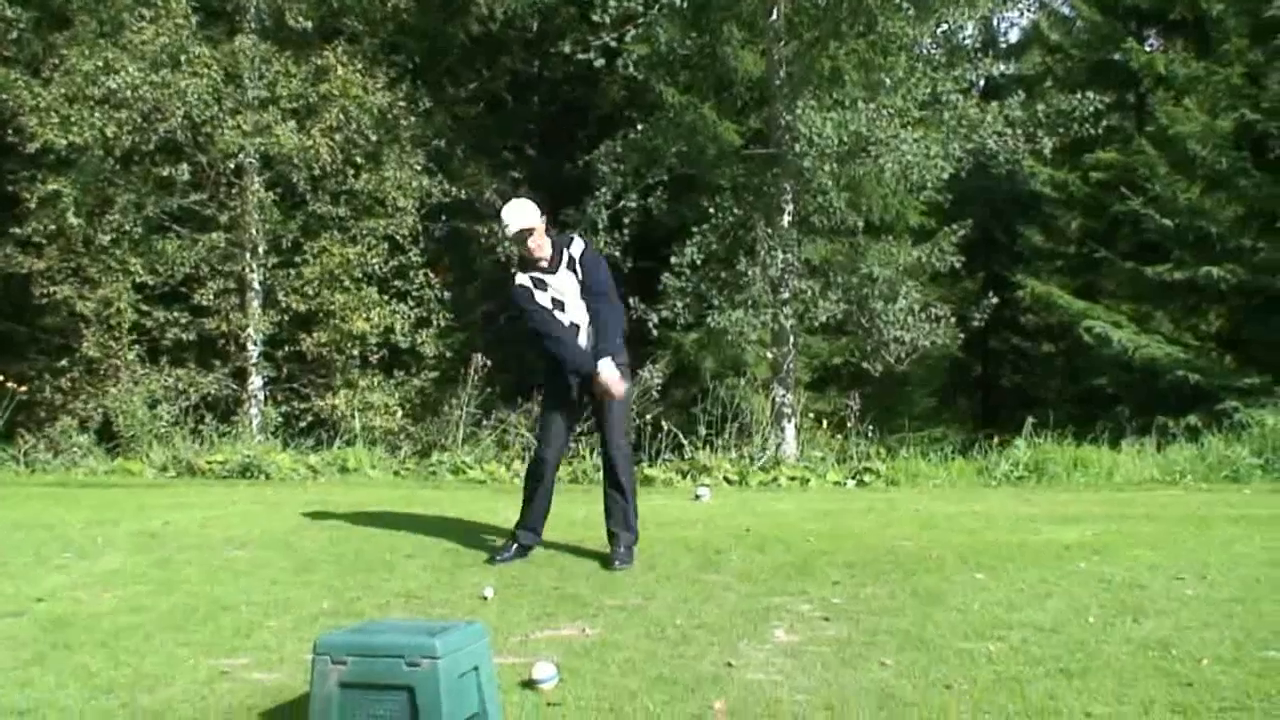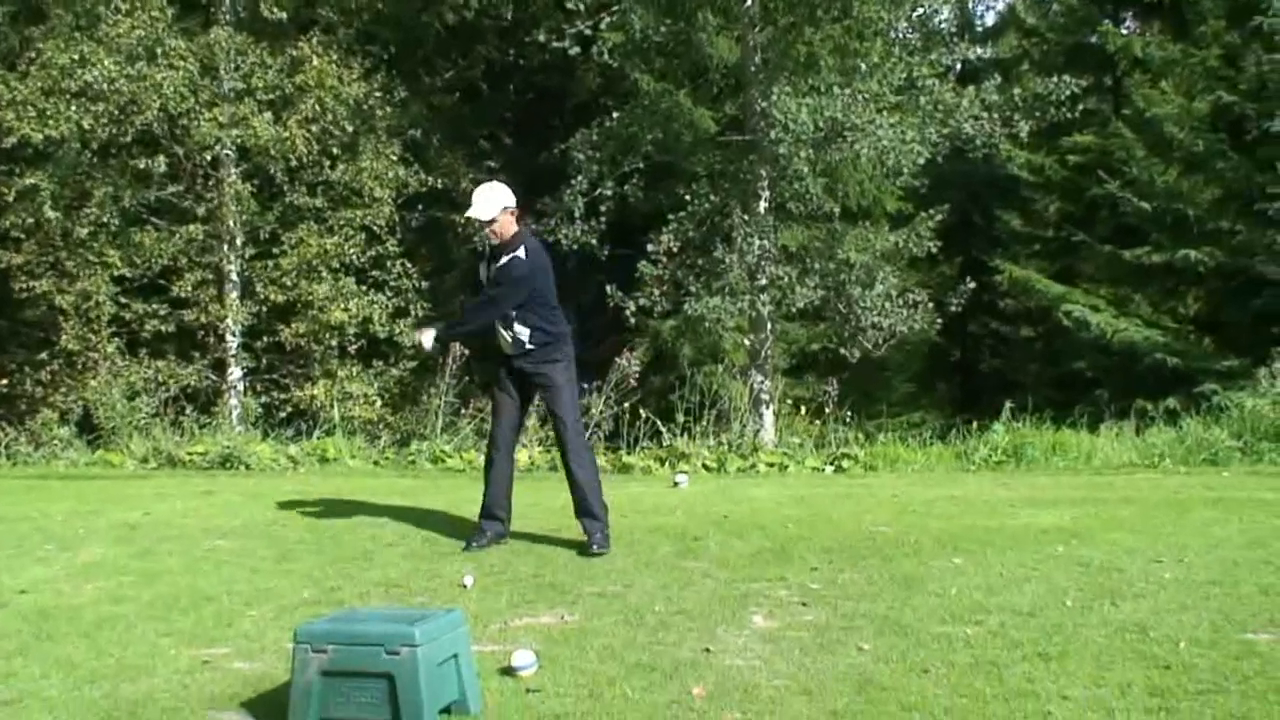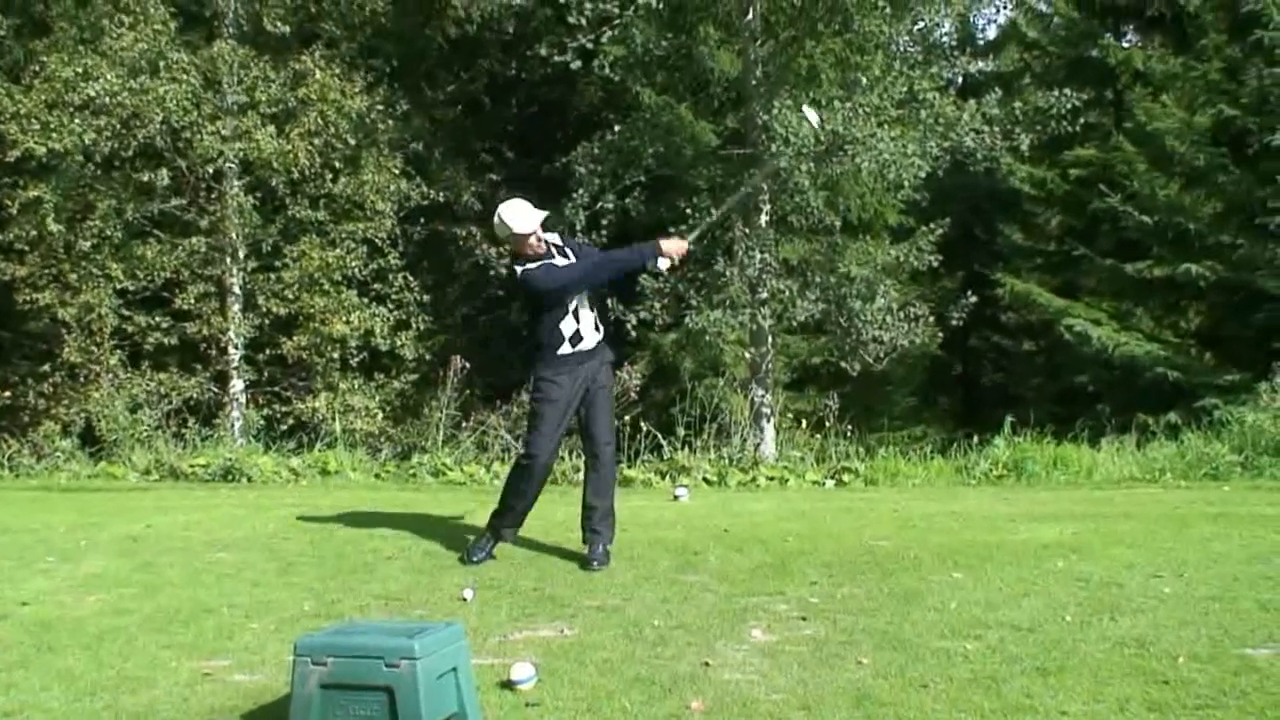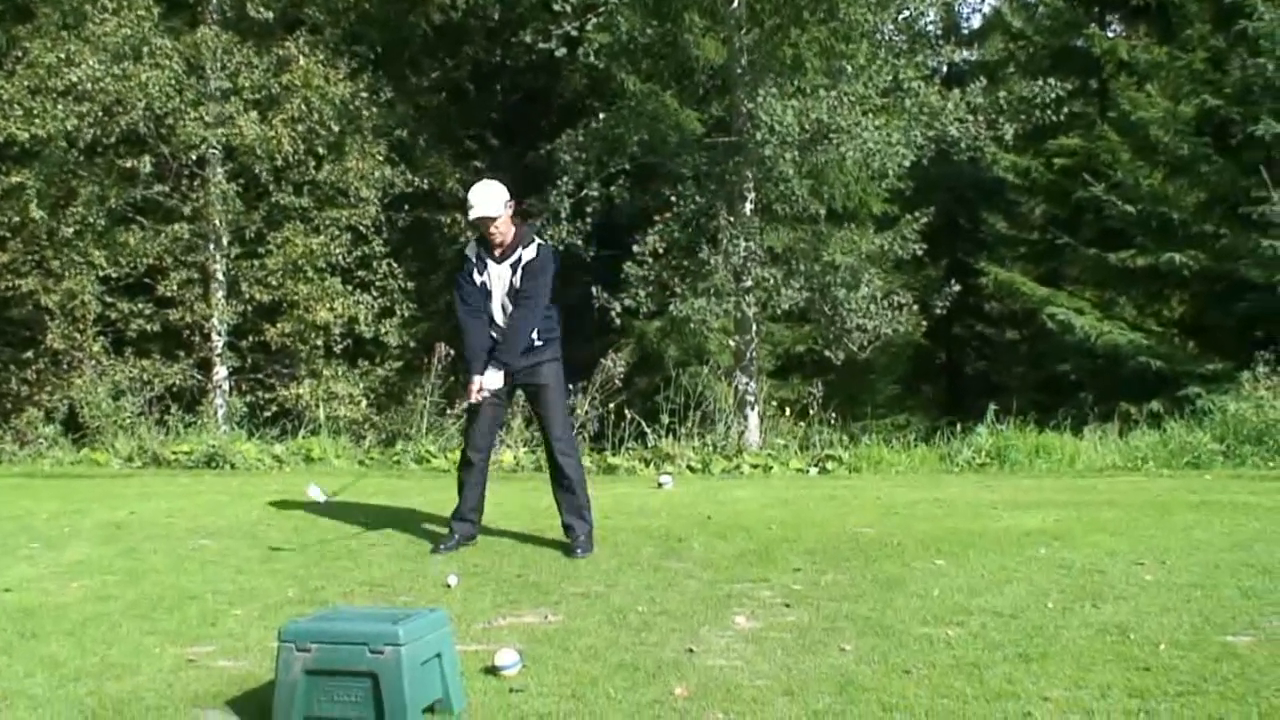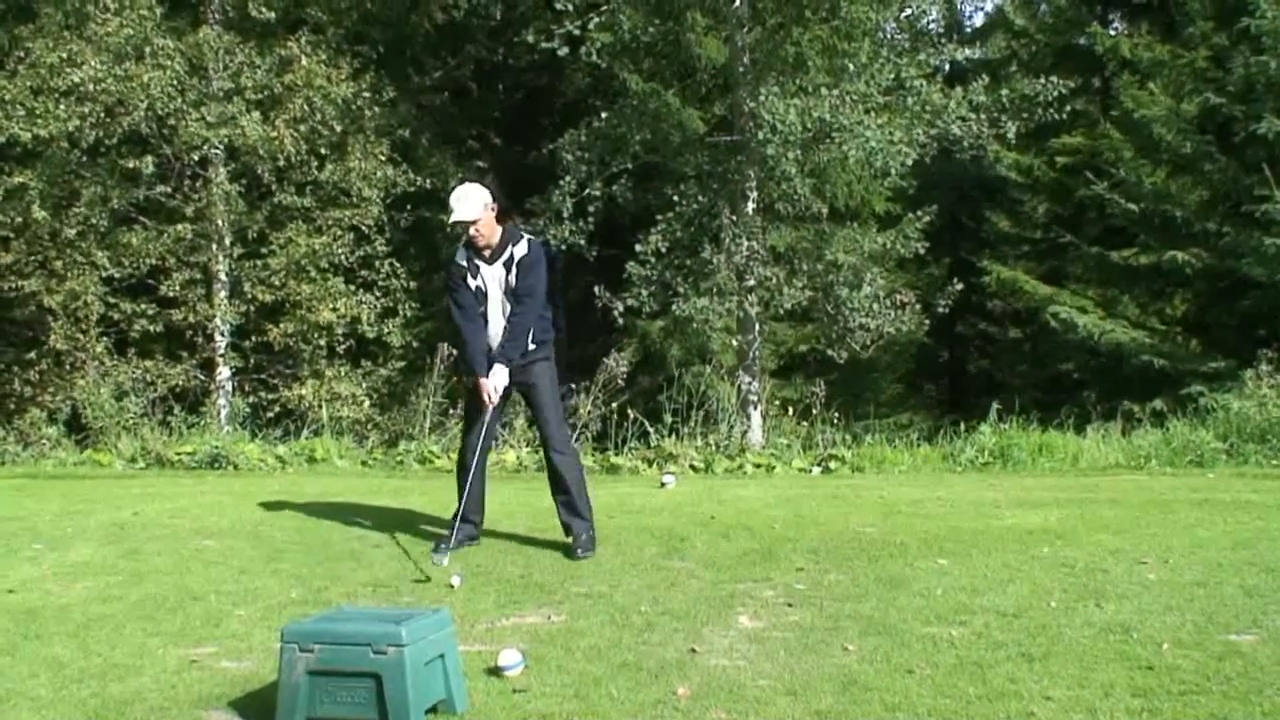
dt=1s
person 1, frame 1
left shoulder: (579, 250)
right shoulder: (523, 283)
left elbow: (607, 305)
right elbow: (553, 332)
left wrist: (605, 360)
right wrist: (591, 370)
left hip: (608, 362)
right hip: (566, 370)
left knee: (617, 450)
right knee: (546, 455)
left ankle: (622, 539)
right ankle: (526, 536)
person 1, frame 2
left shoulder: (524, 261)
right shoulder: (495, 251)
left elbow: (486, 312)
right elbow: (477, 305)
left wrist: (438, 334)
right wrist: (444, 333)
left hip: (550, 357)
right hip: (511, 360)
left knee: (571, 438)
right knee: (500, 442)
left ankle: (596, 527)
right ankle: (494, 522)
person 1, frame 3
left shoulder: (558, 243)
right shoulder: (529, 276)
left elbow: (599, 261)
right elbow: (594, 270)
left wrist: (651, 252)
right wrist: (653, 249)
left hip: (595, 359)
right hip: (557, 370)
left knee: (601, 450)
right knee: (538, 453)
left ankle: (598, 539)
right ankle: (497, 531)
person 1, frame 4
left shoulder: (537, 254)
right shoulder: (472, 258)
left elbow: (524, 318)
right elbow: (471, 318)
left wrist: (498, 370)
right wrist: (476, 371)
left hip: (538, 356)
right hip: (491, 361)
left knee: (560, 441)
right knee: (477, 442)
left ankle: (579, 528)
right ankle: (465, 524)
person 1, frame 5
left shoulder: (528, 250)
right shoulder: (462, 263)
left elbow: (526, 312)
right elbow: (468, 322)
left wrist: (503, 365)
right wrist: (480, 373)
left hip: (532, 356)
right hip: (487, 362)
left knee: (555, 439)
right knee: (472, 442)
left ankle: (580, 527)
right ankle: (467, 524)
